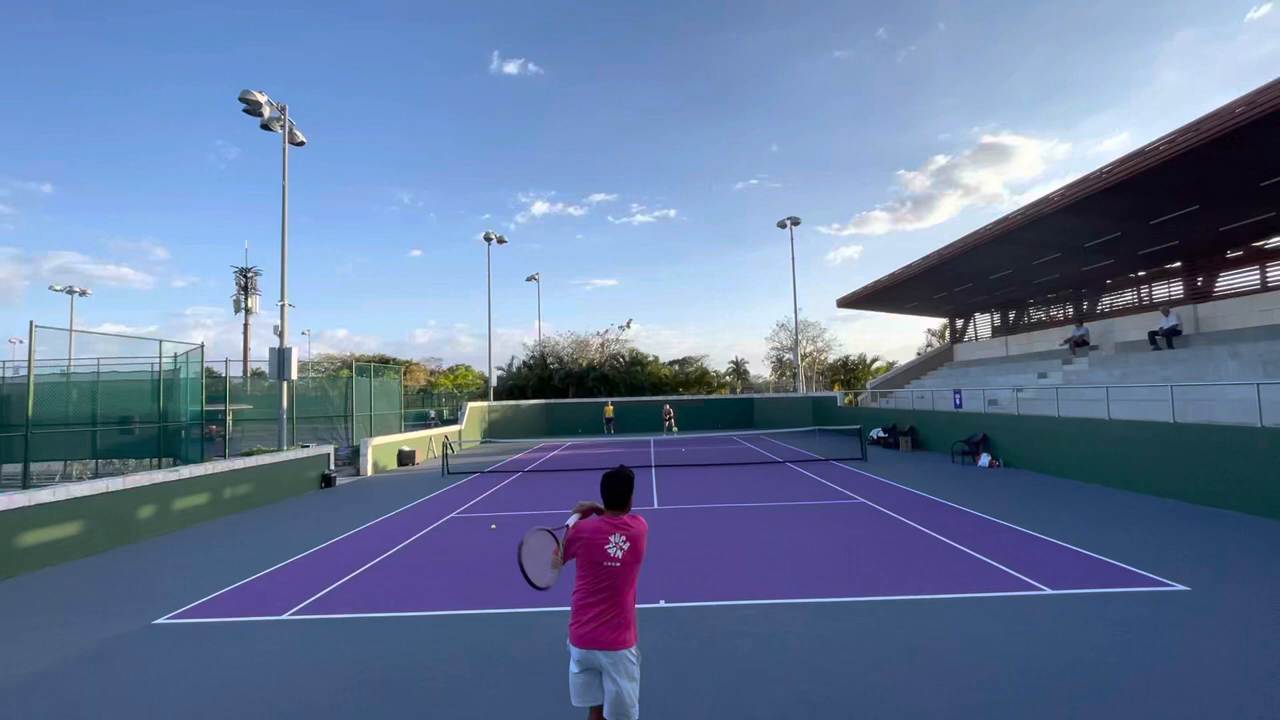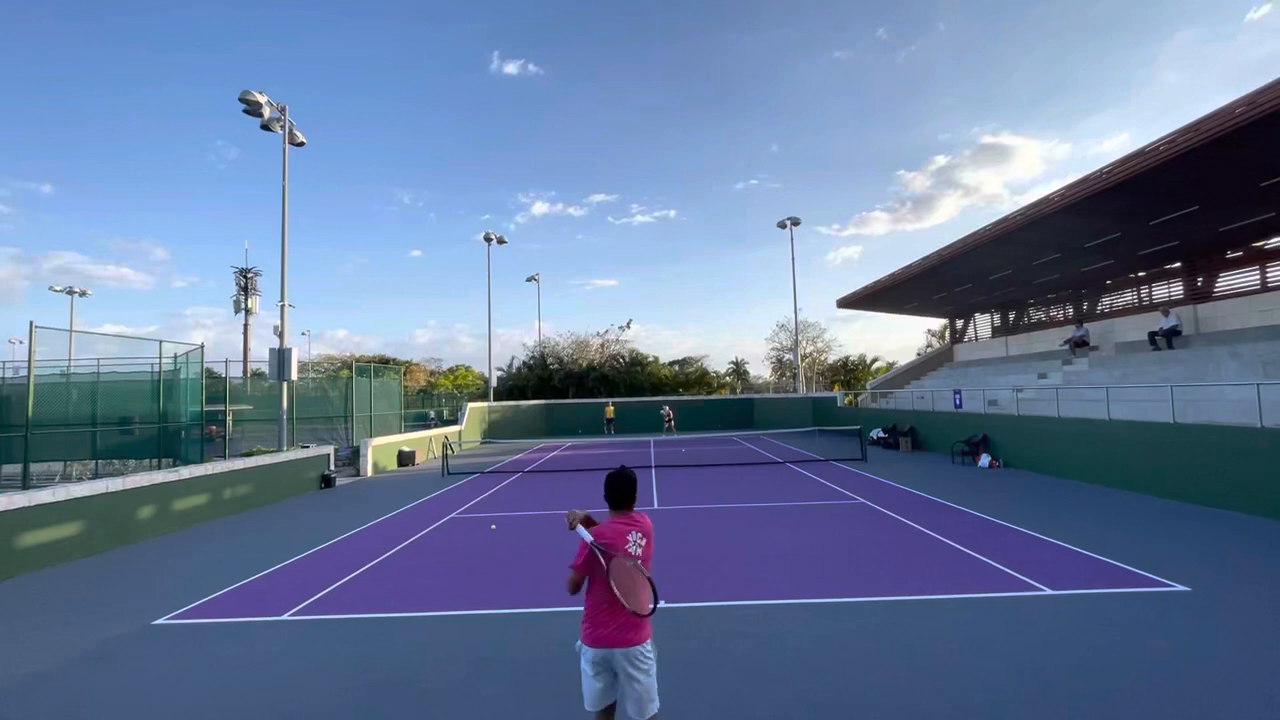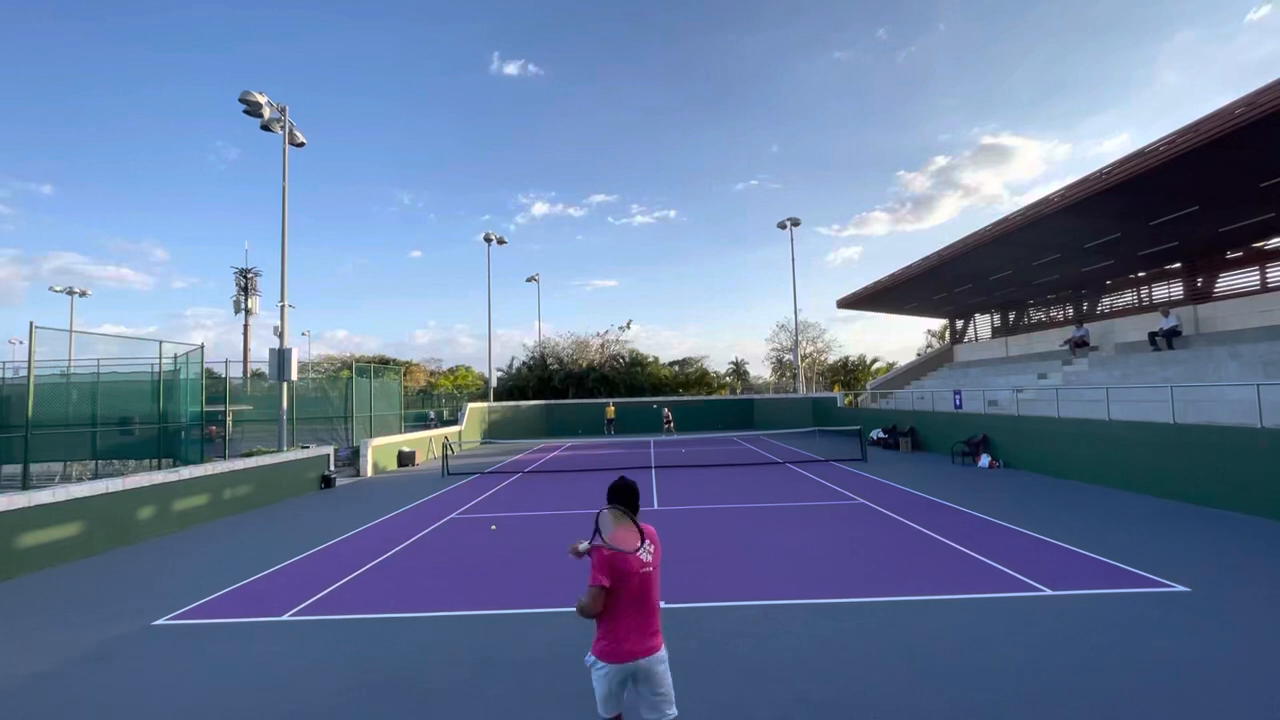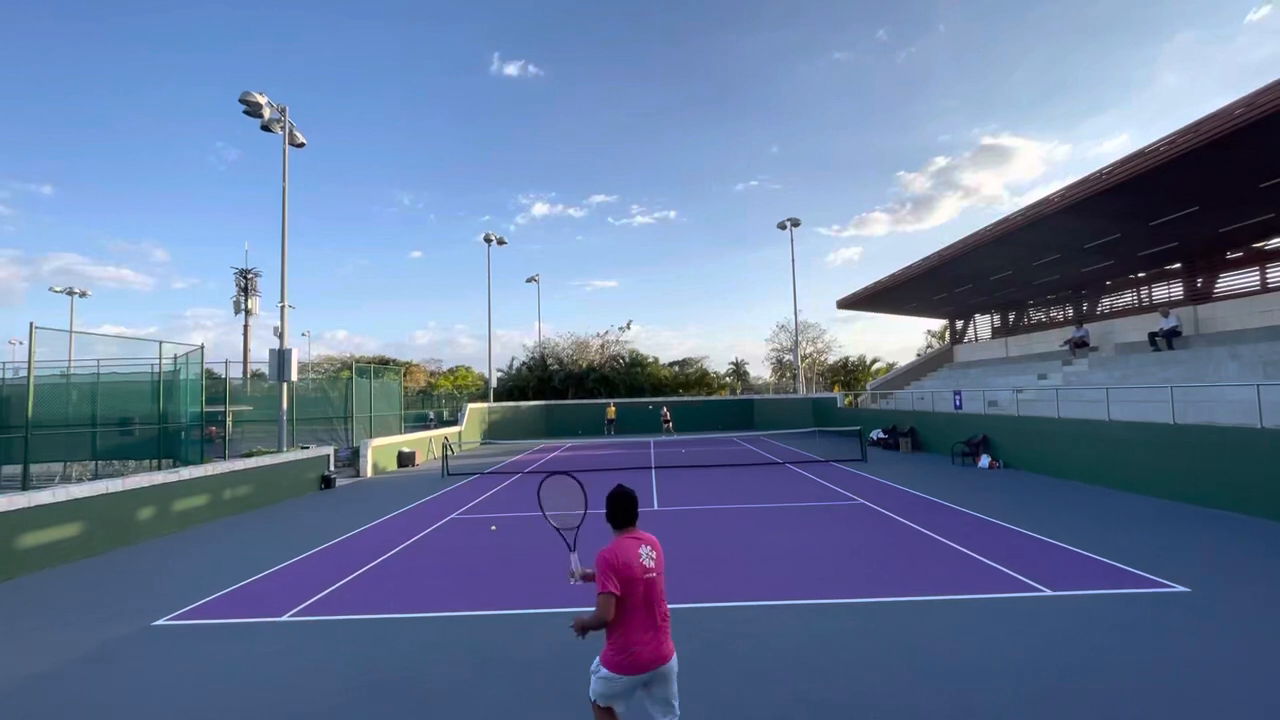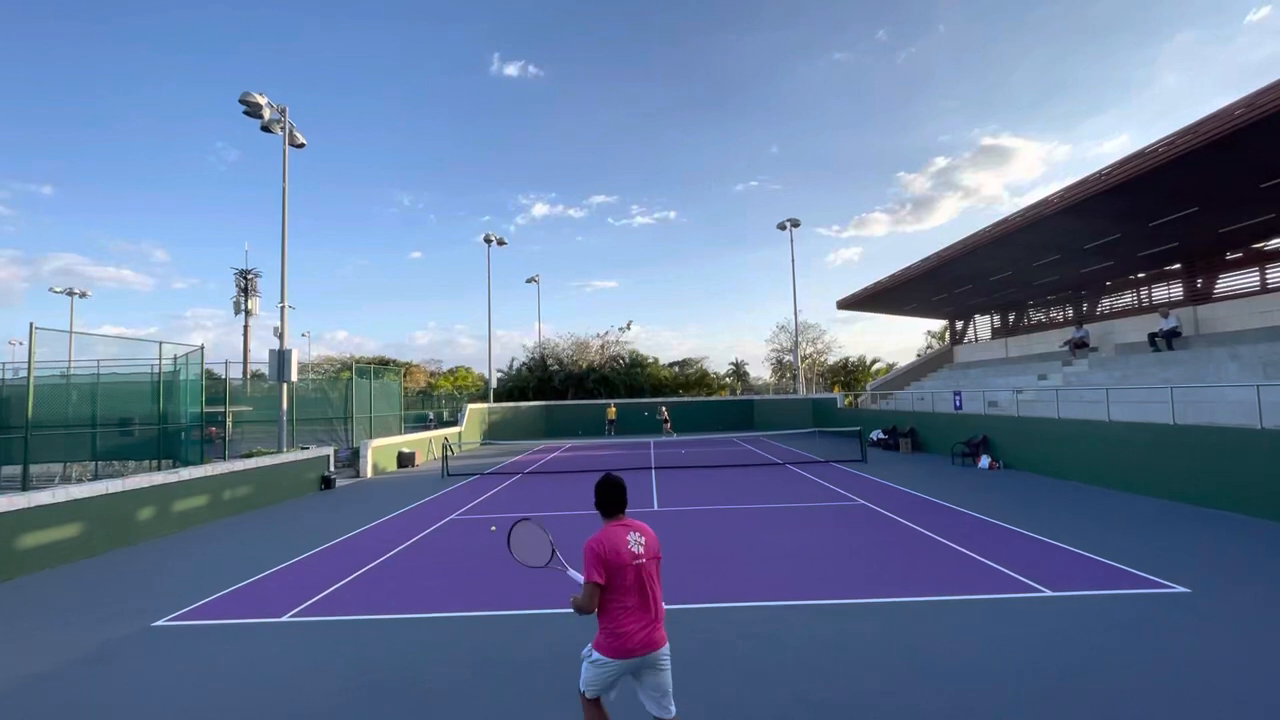
dt=0.1s
person 1, frame 1
left shoulder: (580, 531)
right shoulder: (639, 528)
left elbow: (556, 559)
right wrist: (593, 510)
left hip: (582, 639)
right hip: (618, 644)
person 1, frame 2
left shoulder: (594, 537)
right shoulder: (645, 525)
left elbow: (572, 588)
right wrist: (585, 518)
left hip: (595, 639)
right hip: (634, 640)
person 1, frame 3
left shoulder: (605, 551)
right shoulder: (650, 534)
left elbow: (595, 607)
left wrist: (581, 607)
right wrist: (589, 548)
left hip: (612, 654)
right hip: (650, 651)
person 1, frame 4
left shoulder: (608, 557)
right shoulder: (653, 544)
left elbow: (606, 616)
left wrist: (582, 623)
right wrist: (593, 575)
left hip: (622, 661)
right hip: (663, 656)
person 1, frame 5
left shoulder: (596, 544)
right shoulder: (647, 533)
left elbow: (589, 605)
left wrist: (578, 604)
left hip: (614, 649)
right hip: (654, 644)
left knee: (589, 696)
